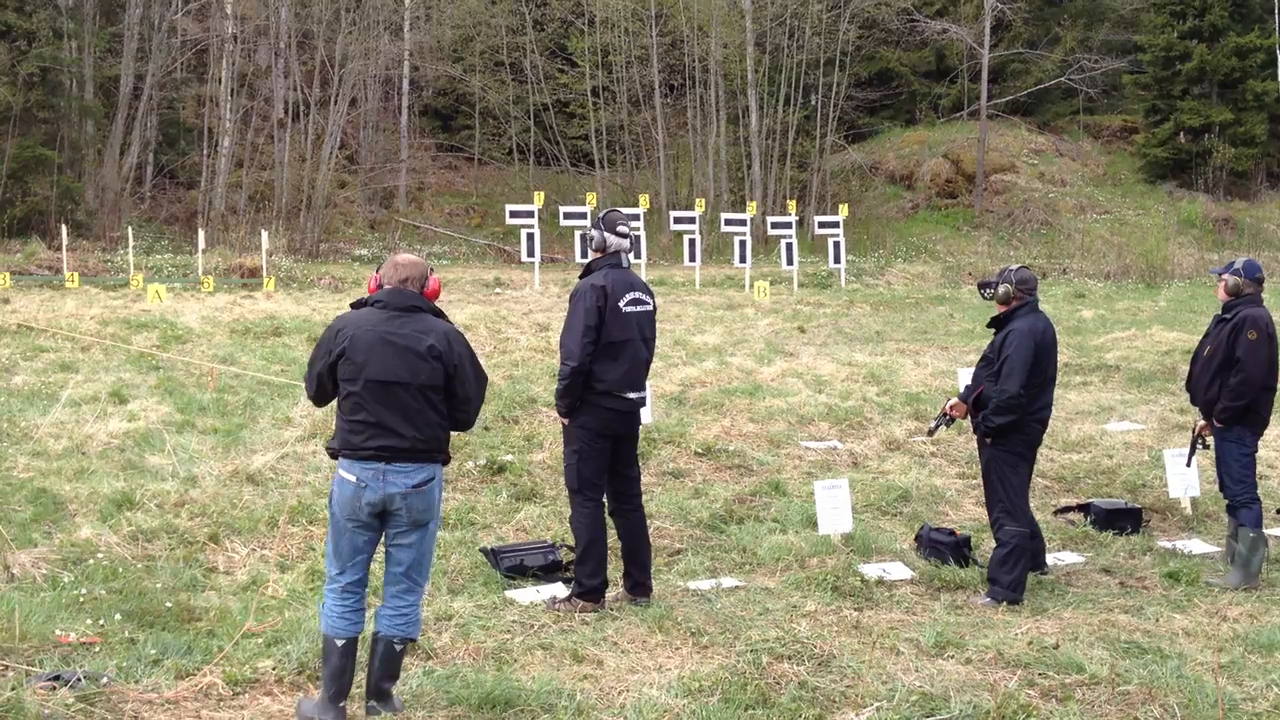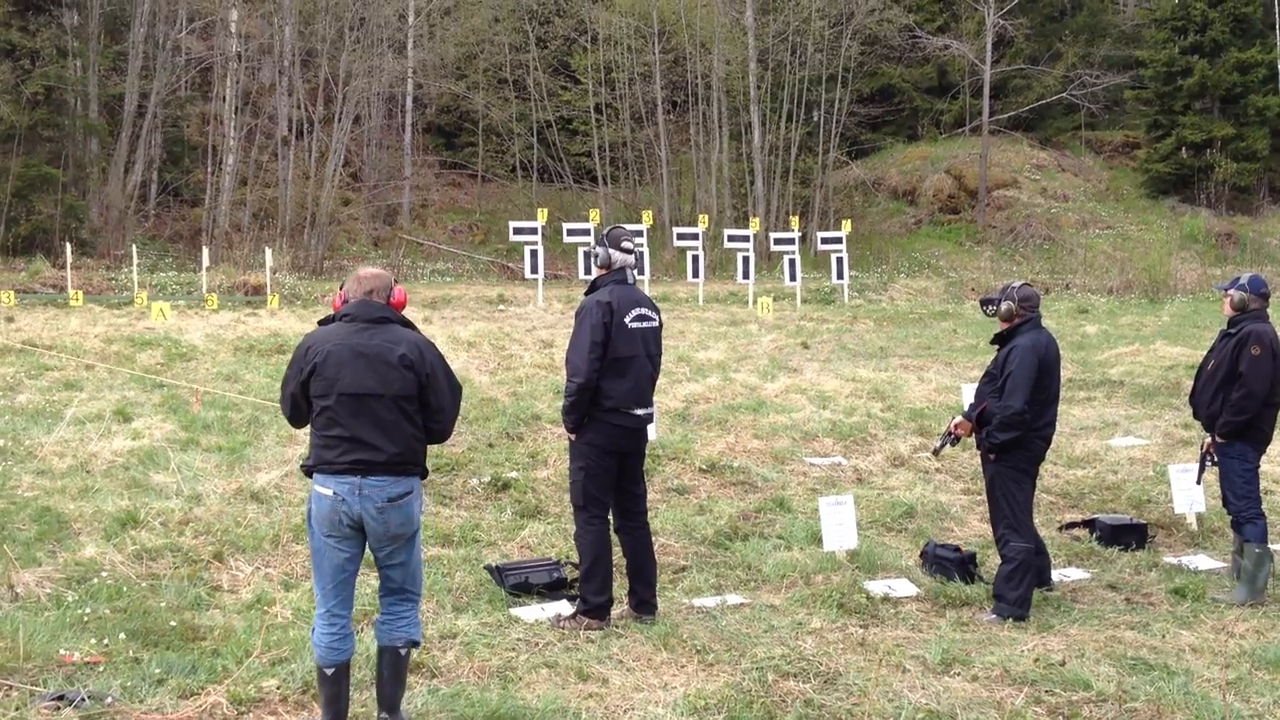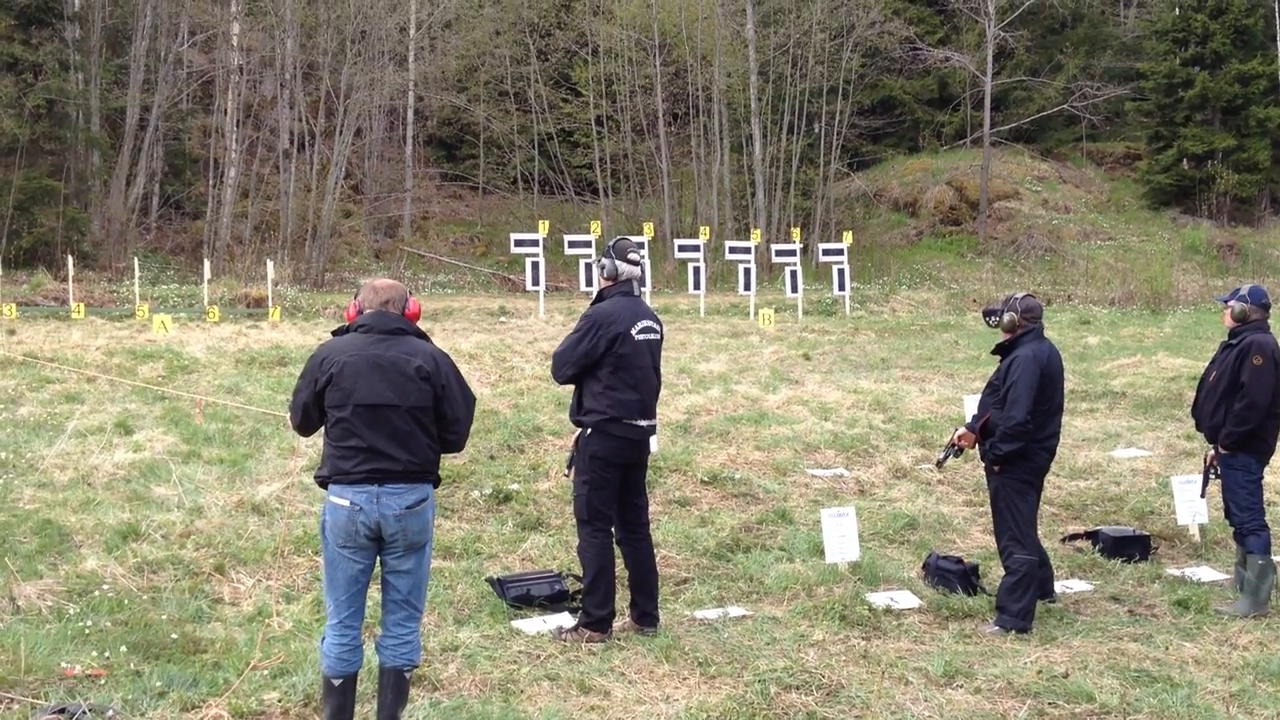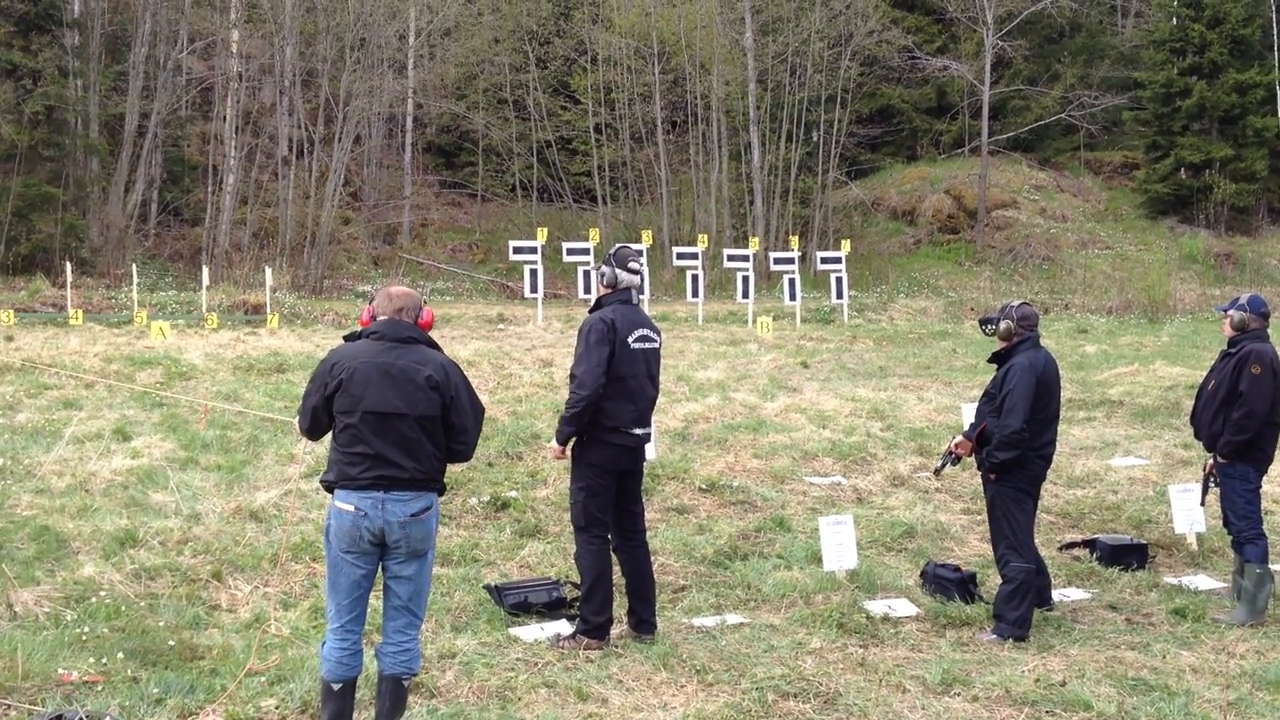
dt=0.7s
person 1, frame 1
left shoulder: (345, 328)
right shoulder: (444, 335)
left elbow: (317, 391)
right elbow: (466, 413)
left hip: (356, 473)
right hip: (418, 477)
left knee: (344, 586)
right knee: (403, 591)
person 1, frame 2
left shoulder: (315, 344)
right shoulder: (416, 346)
left elbow: (294, 413)
right elbow: (442, 425)
left hip: (332, 489)
right hip: (396, 490)
left knee: (332, 611)
right knee: (401, 599)
person 1, frame 3
left shoulder: (330, 354)
right shoulder: (431, 357)
left elbow: (302, 421)
right elbow: (456, 435)
left hip: (347, 498)
right hip: (411, 499)
left knee: (342, 623)
right knee: (402, 622)
person 1, frame 4
left shoulder: (341, 360)
right shoulder: (441, 368)
left elbow: (309, 426)
right elbow: (463, 446)
left hip: (352, 504)
right hip: (415, 507)
left knee: (343, 627)
right knee: (402, 630)
person 2, frame 1
left shoulder: (593, 287)
right shoulder: (641, 289)
left elbow: (575, 355)
left wrist: (564, 404)
left hip: (592, 409)
right hip: (629, 407)
left knee: (586, 499)
right knee: (627, 497)
left ankle: (587, 593)
right ankle: (637, 586)
person 2, frame 2
left shoulder: (599, 303)
right shoulder: (648, 306)
left elbow: (582, 371)
left wrist: (572, 420)
left hip: (600, 426)
right hip: (636, 423)
left knee: (591, 515)
right knee: (633, 514)
left ankle: (593, 610)
right ankle: (643, 602)
person 2, frame 3
left shoulder: (604, 314)
right shoulder: (650, 318)
left elbow: (562, 367)
left wrist: (587, 360)
left hip: (604, 436)
right hip: (639, 434)
left knee: (595, 528)
right knee: (635, 525)
left ankle: (595, 623)
right ankle: (645, 615)
person 2, frame 4
left shoulder: (601, 322)
right shoulder: (649, 327)
left elbow: (586, 386)
left wrist: (563, 434)
left hip: (599, 444)
right hip: (635, 442)
left knee: (592, 534)
right knee: (631, 532)
left ankle: (593, 630)
right ankle: (643, 622)
person 3, frame 1
left shoulder: (1021, 331)
right shoulder: (1034, 323)
left elbow: (1010, 391)
right elbow: (994, 375)
left wrist: (987, 426)
right wrist: (966, 398)
left hip: (1009, 432)
right hip: (1022, 428)
left knee: (1006, 508)
right knee: (1014, 500)
left ankle: (1005, 589)
right ankle: (1033, 558)
person 3, frame 2
left shoulder: (1024, 347)
right shoulder: (1037, 339)
left elbow: (1014, 408)
right elbow: (998, 393)
left wrist: (992, 442)
right wrist: (971, 417)
left hip: (1012, 448)
right hip: (1023, 444)
left knee: (1011, 524)
right knee: (1017, 516)
left ankle: (1011, 605)
right ankle: (1038, 575)
person 3, frame 3
left shoulder: (1025, 357)
right shoulder: (1040, 350)
left elbow: (1016, 418)
right elbow: (1001, 404)
left wrist: (995, 454)
right wrist: (974, 428)
left hip: (1016, 459)
right hip: (1030, 455)
left knee: (1014, 536)
right knee: (1022, 528)
left ankle: (1013, 617)
right ankle: (1041, 587)
person 3, frame 4
left shoulder: (1022, 366)
right shoulder: (1038, 359)
left elbow: (1013, 426)
right elbow: (998, 412)
left wrist: (992, 462)
right wrist: (971, 436)
left hip: (1012, 468)
right hip: (1027, 463)
left knee: (1011, 544)
right knee: (1019, 535)
left ankle: (1010, 625)
right ankle: (1039, 595)
person 4, frame 1
left shoulder: (1252, 320)
right shoulder: (1231, 316)
left elbow: (1249, 375)
left wrist: (1222, 415)
right wrist: (1209, 414)
left hip: (1238, 423)
right hip: (1227, 421)
left knee: (1242, 493)
right knee: (1233, 491)
left ankle: (1245, 572)
right ankle: (1235, 557)
person 4, frame 2
right shoulder: (1238, 332)
left elbow: (1251, 390)
left wrist: (1224, 430)
right wrist: (1215, 431)
left hip: (1241, 438)
right hip: (1231, 437)
left knee: (1246, 508)
right knee: (1237, 506)
left ankle: (1252, 588)
right ankle: (1240, 574)
person 4, frame 3
right shoulder: (1239, 342)
left wrist: (1227, 441)
right wrist: (1218, 442)
left hip: (1244, 449)
right hip: (1234, 447)
left knee: (1249, 519)
right knee: (1239, 517)
right ankle: (1243, 584)
person 4, frame 4
right shoulder: (1238, 352)
left elbow: (1252, 410)
left wrist: (1225, 450)
right wrist: (1217, 451)
left hip: (1242, 458)
right hip: (1232, 457)
left knee: (1247, 528)
right knee: (1238, 526)
left ankle: (1252, 607)
right ankle: (1241, 593)
